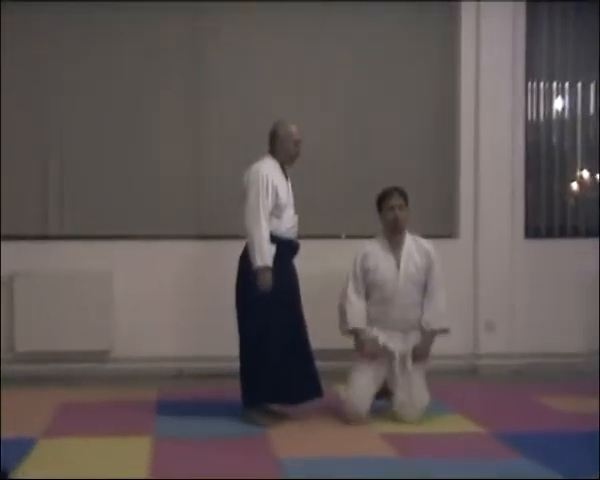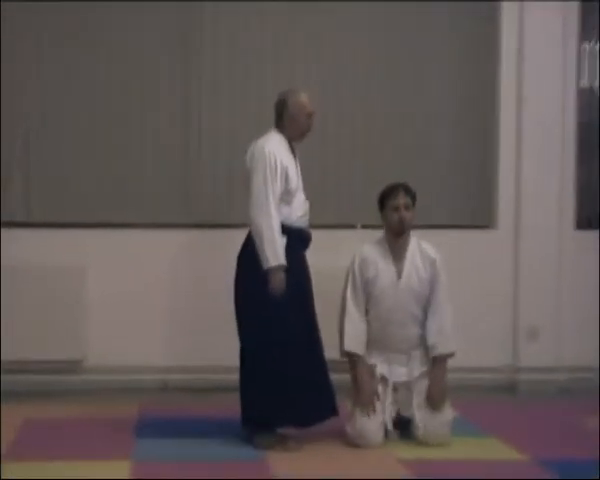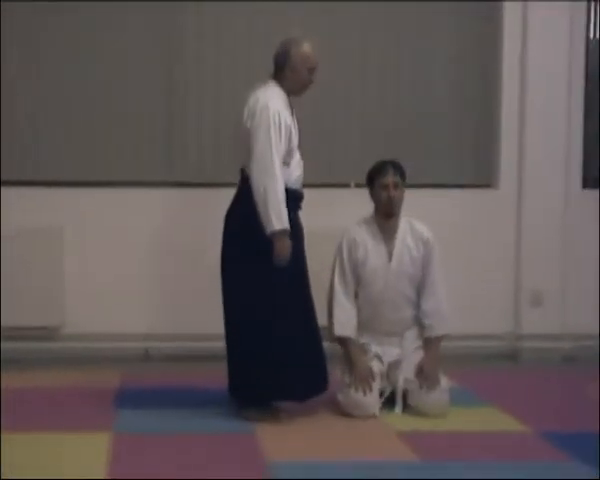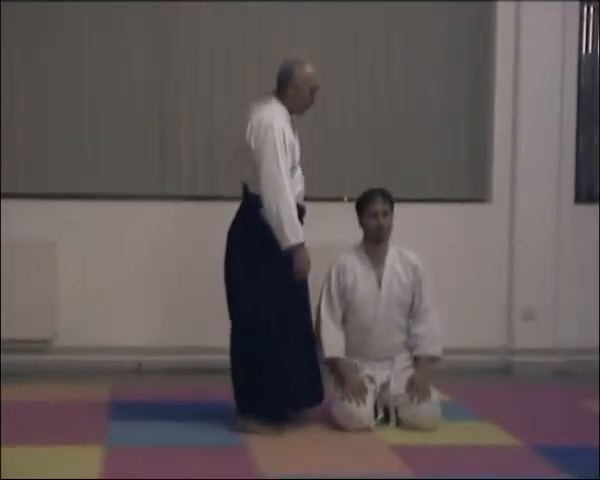
dt=0.4s
person 1, frame 1
left shoulder: (280, 172)
right shoulder: (262, 172)
right elbow: (256, 222)
right wrist: (263, 267)
left hip: (279, 260)
right hip: (265, 262)
left knee: (282, 332)
right knee: (263, 334)
left ankle: (265, 399)
right ankle: (256, 403)
person 1, frame 2
left shoulder: (285, 149)
right shoulder: (268, 150)
right elbow: (263, 212)
right wrist: (274, 267)
left hip: (287, 253)
right hip: (270, 257)
left knee: (289, 341)
right knee: (270, 343)
left ankle: (271, 419)
right ankle: (262, 426)
person 1, frame 3
left shoulder: (277, 99)
right shoulder: (268, 105)
right elbow: (266, 172)
right wrist: (279, 231)
left hip: (272, 213)
right hip: (260, 217)
left knee: (280, 306)
right knee: (259, 309)
left ankle: (267, 390)
right ankle: (253, 397)
person 1, frame 4
left shoulder: (274, 114)
right shoulder: (271, 122)
right elbow: (275, 190)
right wrist: (296, 244)
left hip: (269, 231)
right hip: (262, 234)
left knee: (283, 318)
right knee: (262, 322)
left ankle: (272, 402)
right ankle: (253, 411)
person 2, frame 1
right shoulder: (367, 253)
left elbow: (434, 296)
right elbow: (352, 298)
left wrist: (428, 337)
right wrist: (360, 336)
left hip: (410, 340)
right hip: (374, 337)
left knee: (411, 413)
right knee: (356, 409)
left ankle: (390, 388)
right ankle: (370, 390)
person 2, frame 2
left shoulder: (429, 258)
right shoulder: (365, 258)
left elbow: (439, 315)
right elbow: (353, 315)
left wrist: (439, 373)
right wrist: (361, 374)
left hip: (417, 363)
right hip: (375, 362)
left knee: (437, 434)
right knee: (366, 436)
left ankle: (404, 418)
right ankle: (385, 417)
person 2, frame 3
left shoulder: (421, 236)
right shoulder: (354, 239)
left elbow: (432, 295)
right elbow: (342, 299)
left wrist: (433, 353)
right wrist: (355, 358)
left hip: (410, 342)
right hip: (367, 343)
left knee: (435, 404)
right knee: (361, 406)
left ankle: (398, 388)
right ankle: (378, 388)
person 2, frame 4
left shoulder: (410, 264)
right shoulder: (343, 267)
left elbow: (425, 318)
right elbow: (329, 324)
left wrist: (423, 370)
right wrist: (346, 374)
left hip: (401, 365)
right hip: (357, 366)
left knee: (427, 417)
right knee: (354, 418)
left ankle: (390, 405)
right ankle: (368, 403)
